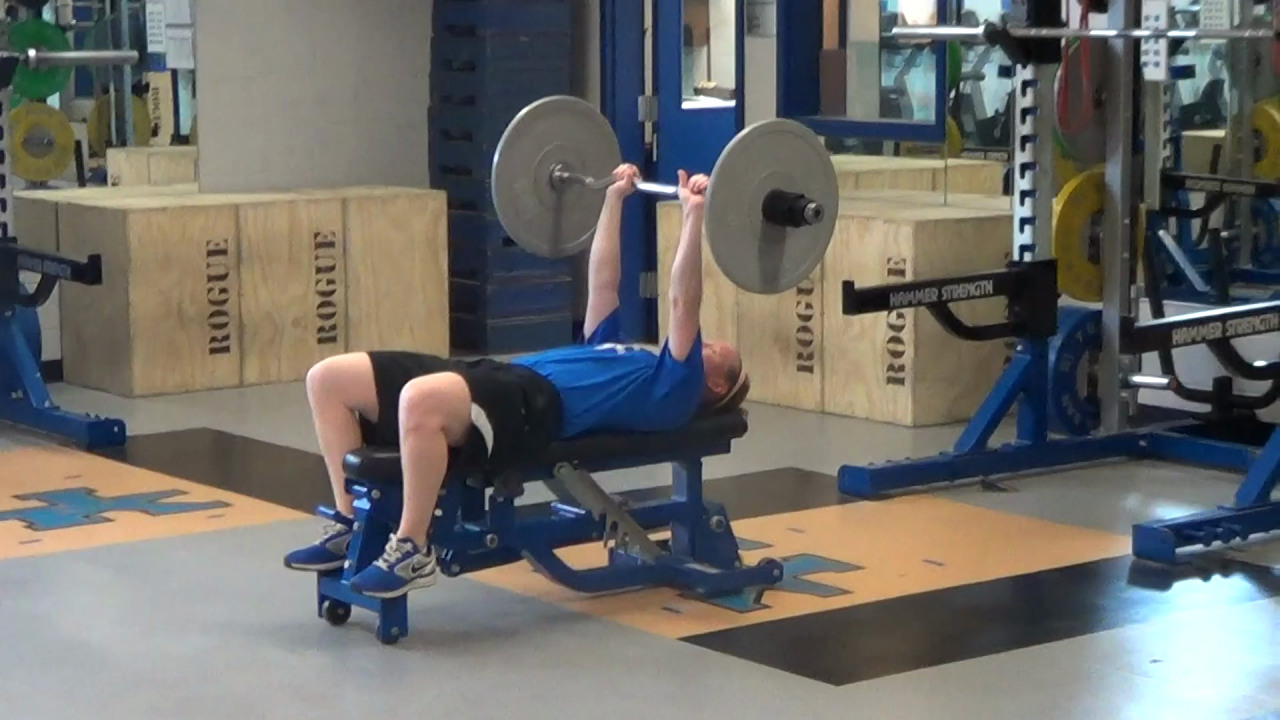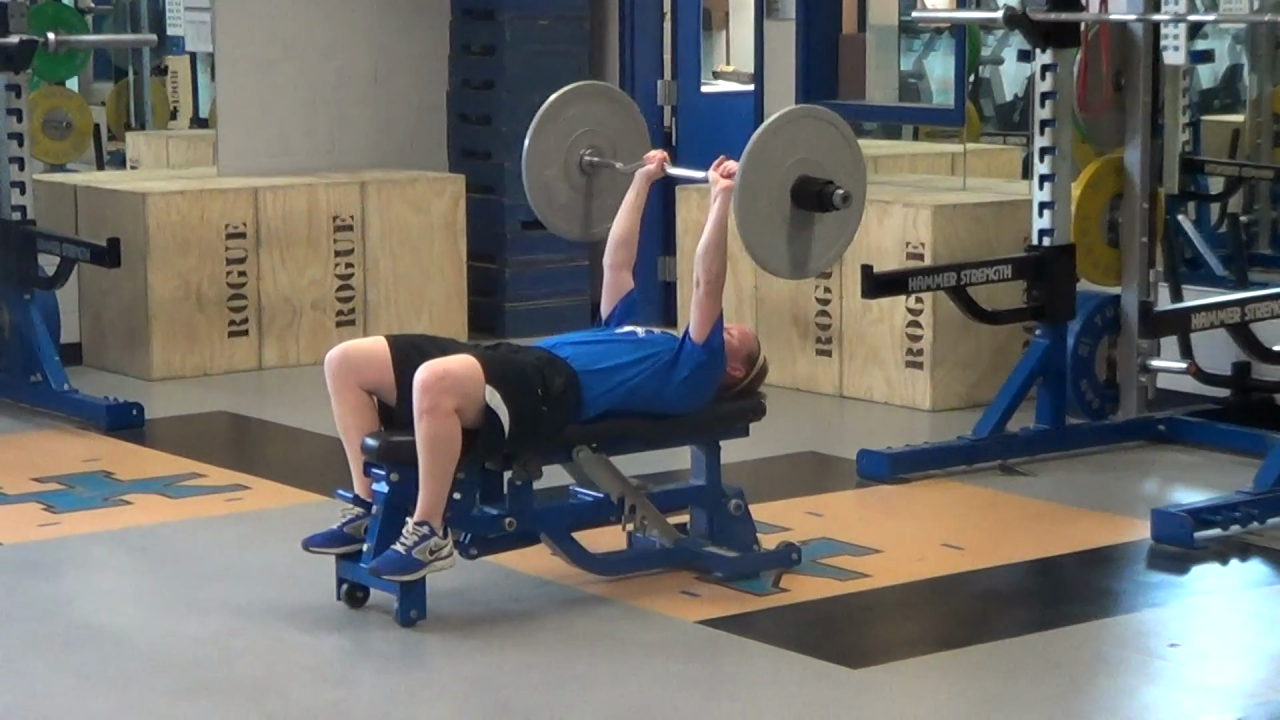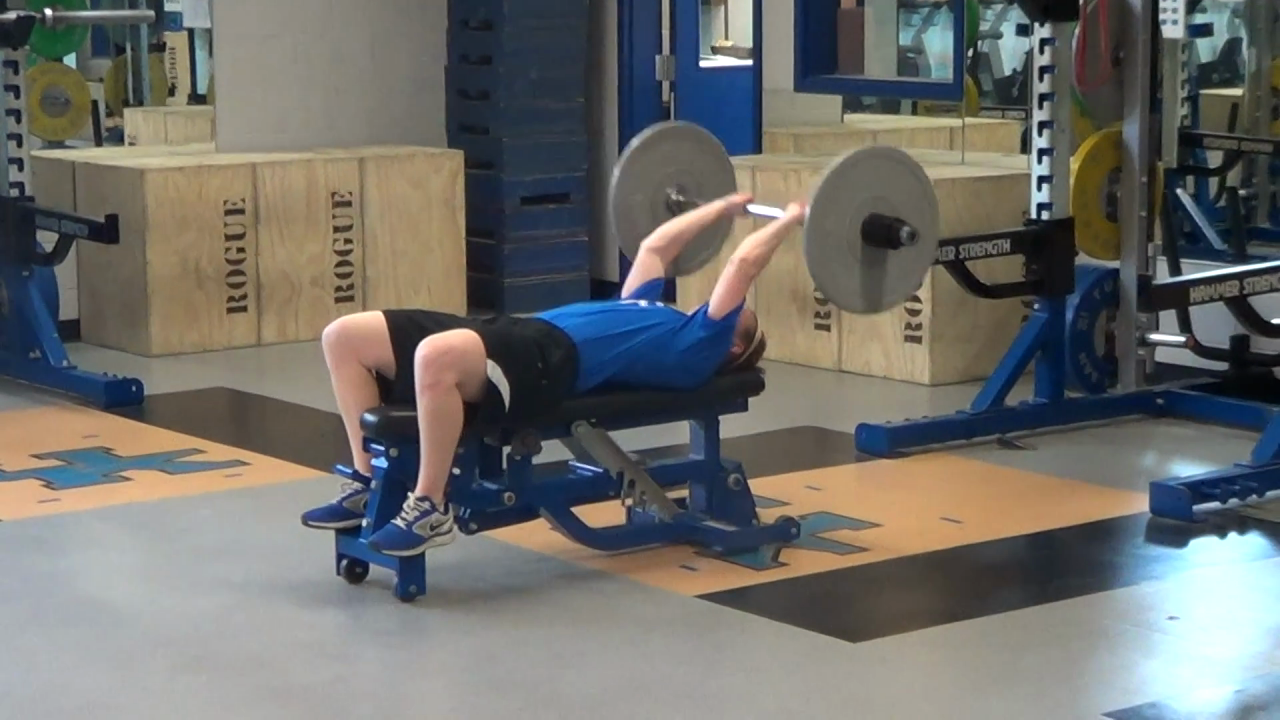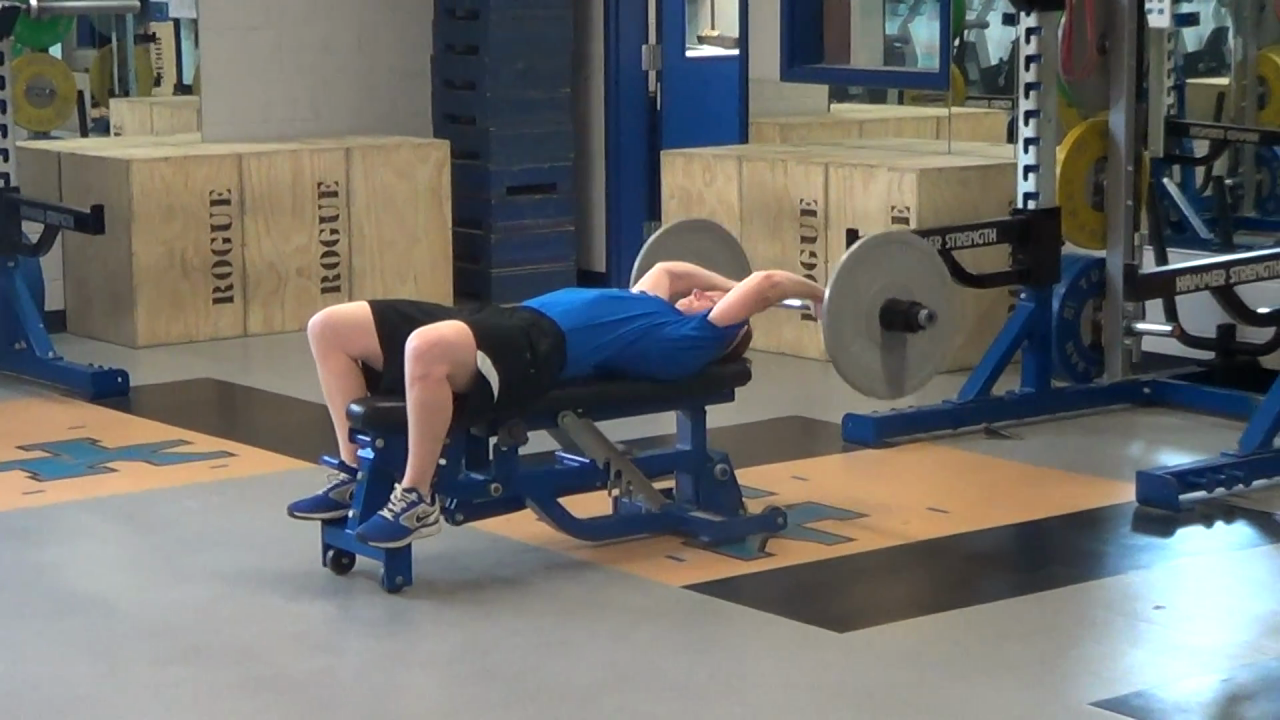
dt=0.5s
person 1, frame 1
left shoulder: (675, 390)
right shoulder: (624, 358)
left elbow: (684, 303)
right elbow: (603, 283)
left wrist: (694, 214)
right wrist: (614, 198)
left hip: (535, 407)
right hip: (497, 376)
left knee: (422, 401)
right knee: (327, 378)
left ankle: (412, 551)
right ankle: (350, 524)
person 1, frame 2
left shoulder: (693, 375)
right shoulder: (637, 337)
left elbow: (707, 286)
right elbow: (617, 264)
left wrist: (721, 198)
right wrist: (641, 181)
left hip: (549, 389)
right hip: (516, 360)
left knee: (434, 382)
right knee: (346, 361)
left ankle: (428, 534)
right ankle: (368, 507)
person 1, frame 3
left shoulder: (698, 348)
right shoulder: (651, 314)
left elbow: (743, 265)
right elbow: (653, 248)
left wrist: (790, 220)
right wrist: (724, 205)
left hip: (551, 358)
right hip: (518, 332)
left knee: (436, 357)
right knee: (343, 336)
left ankle: (430, 509)
right ankle: (368, 484)
person 1, frame 4
left shoulder: (690, 342)
right shoulder: (654, 311)
left elbow: (762, 286)
right elbow: (667, 269)
left wrist: (815, 290)
right wrist: (736, 282)
left hip: (539, 346)
right hip: (507, 320)
left knee: (426, 349)
right knee: (330, 326)
left ankle: (416, 499)
right ankle: (356, 472)
